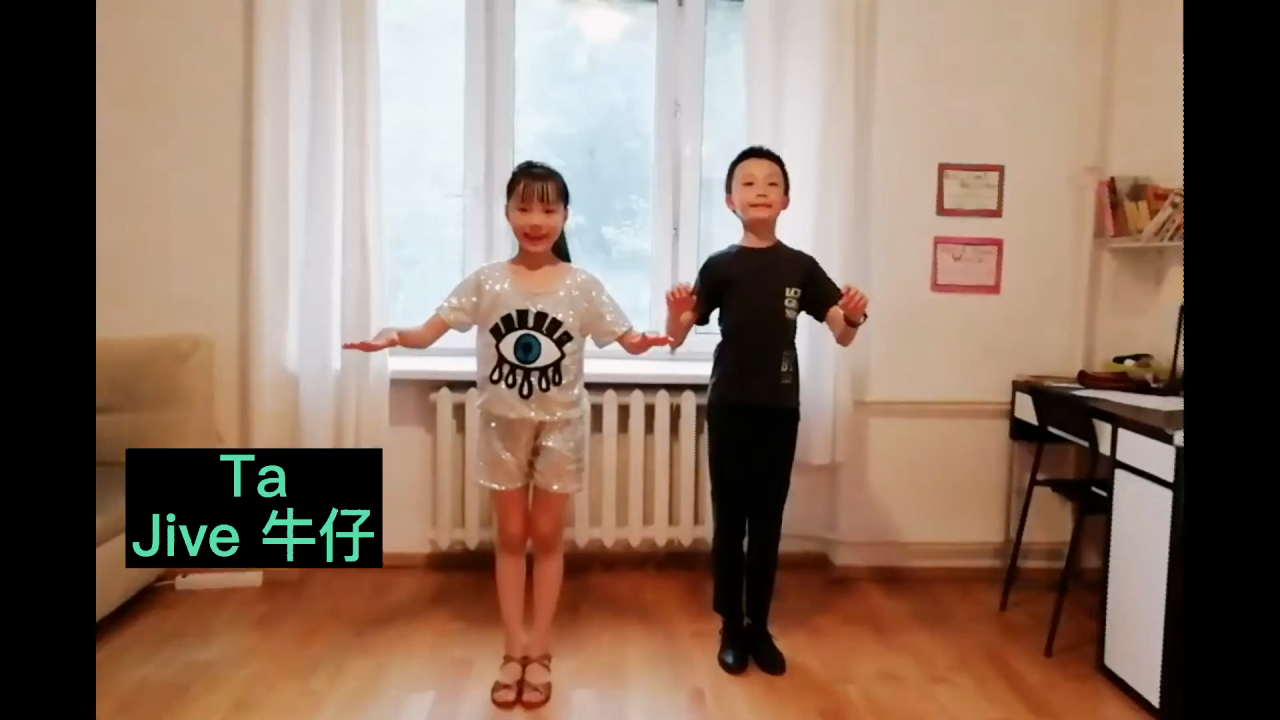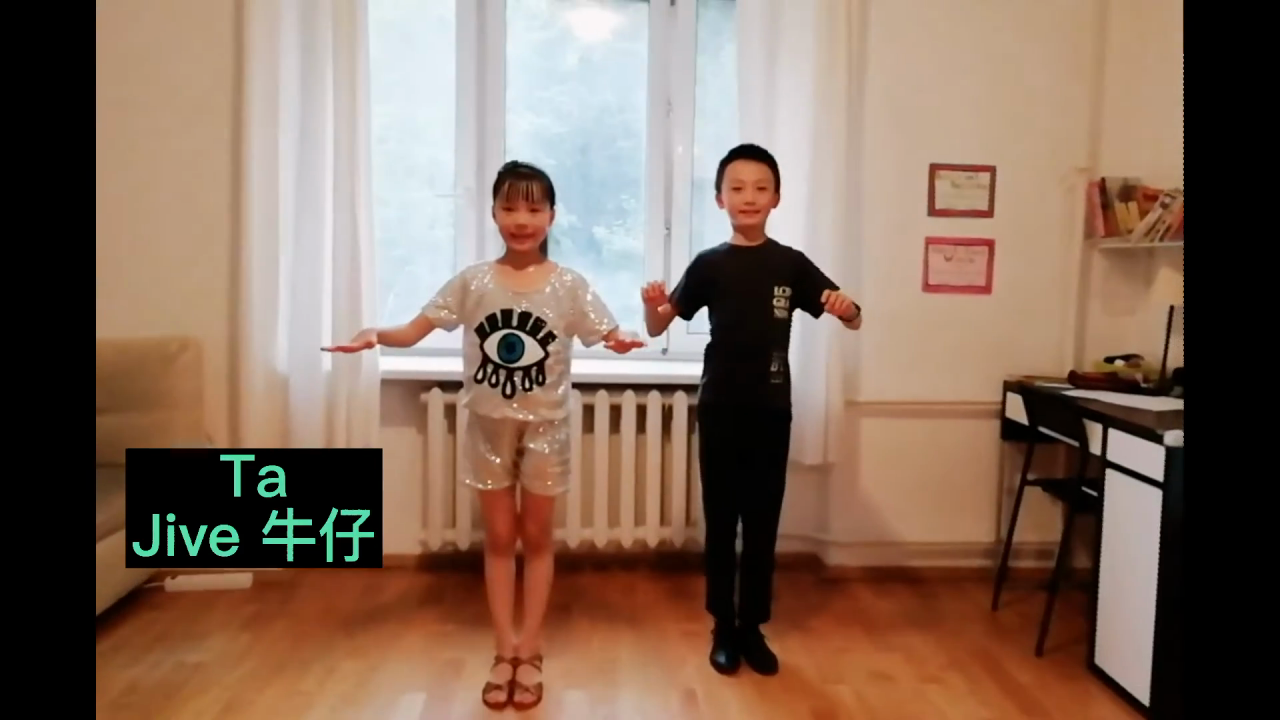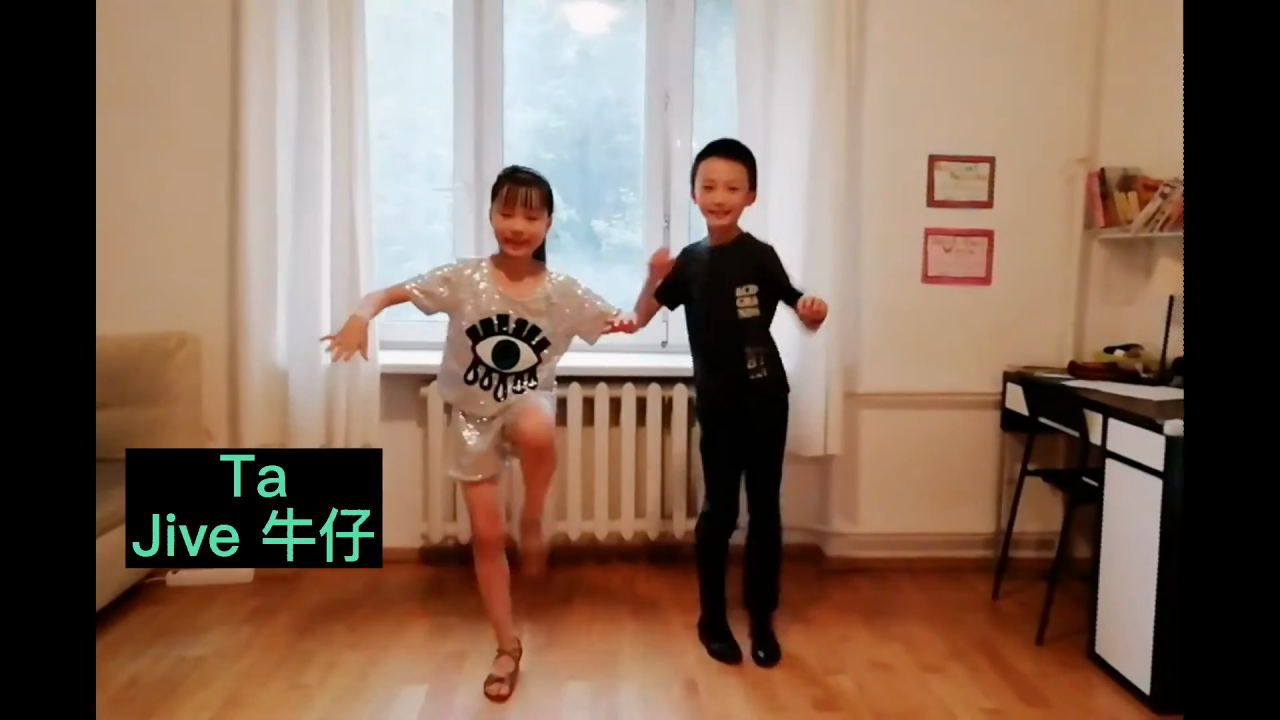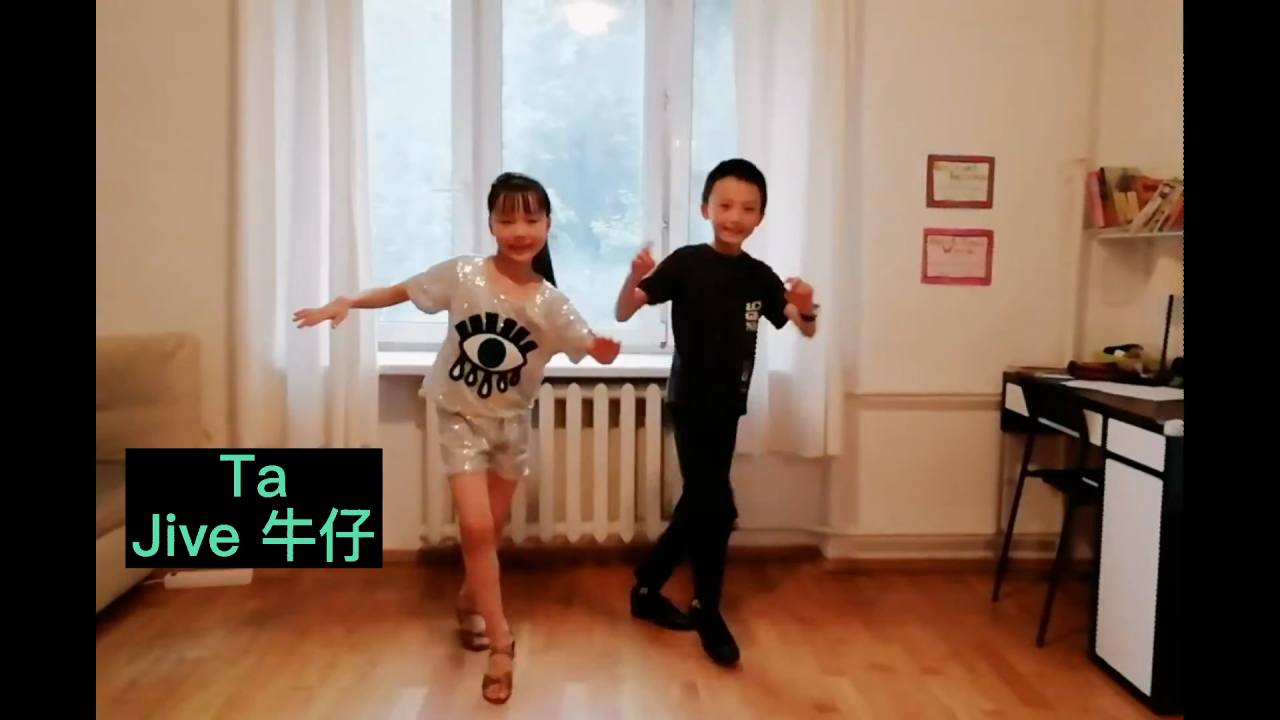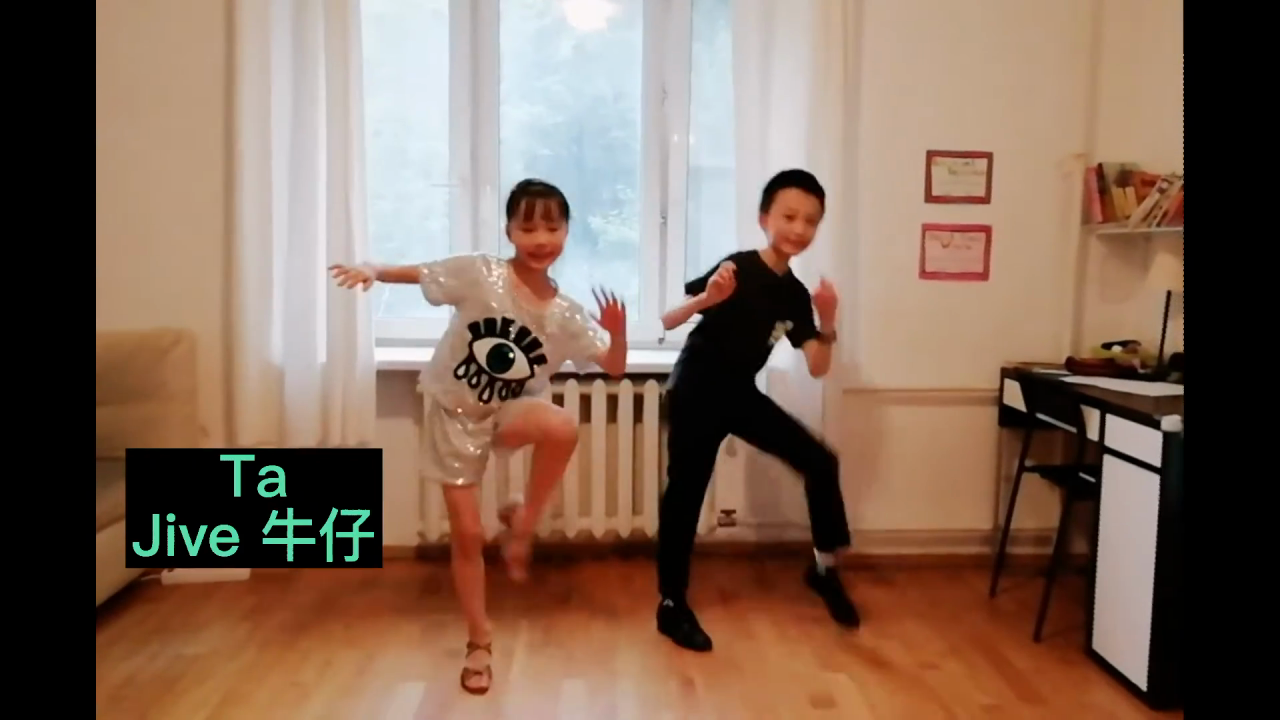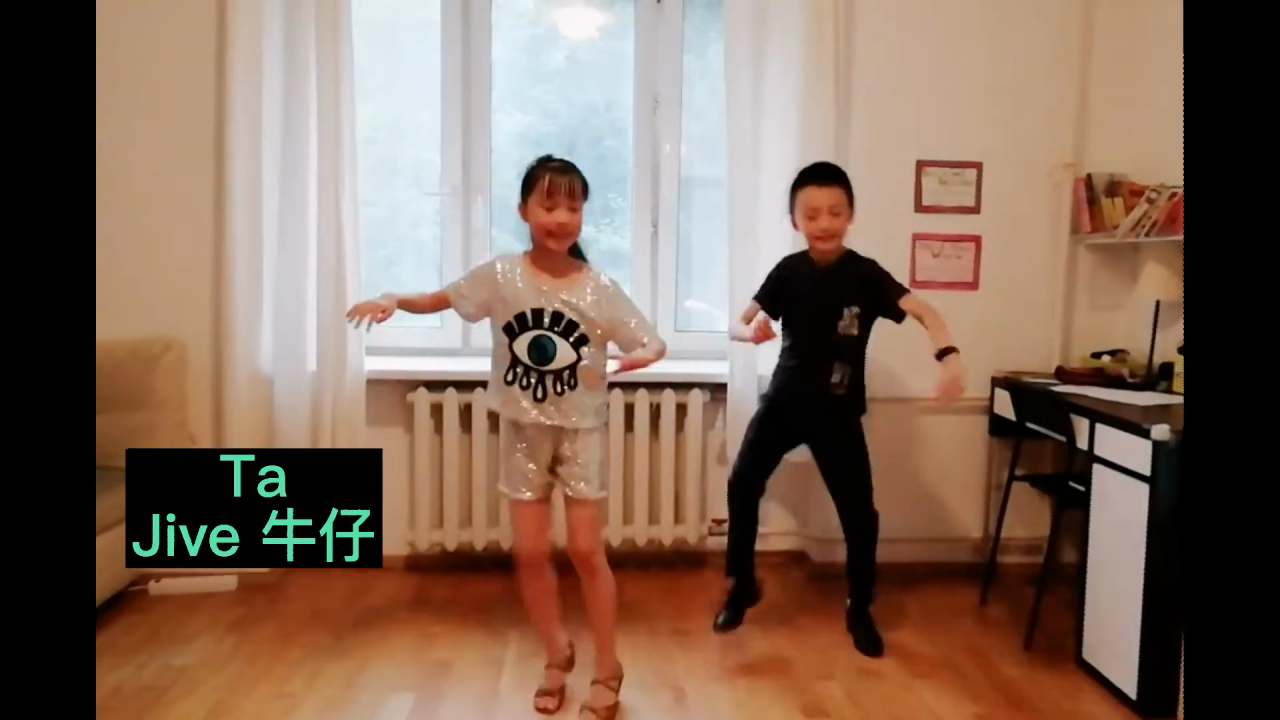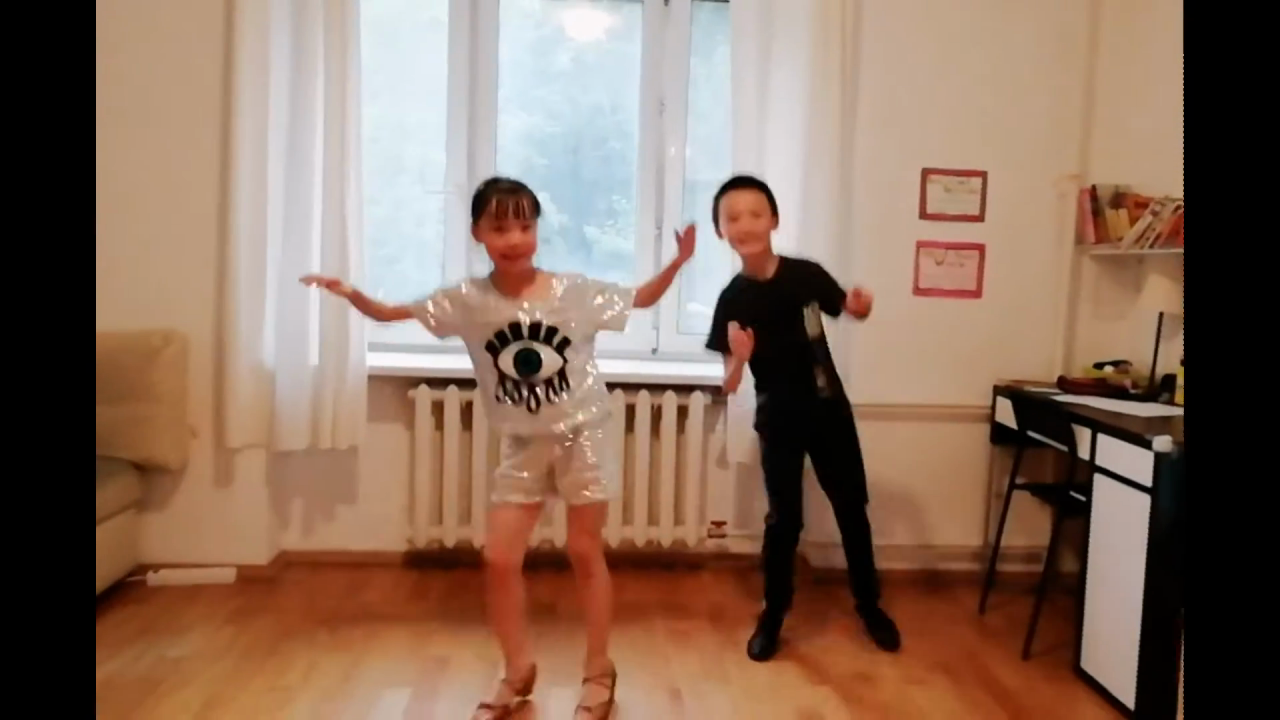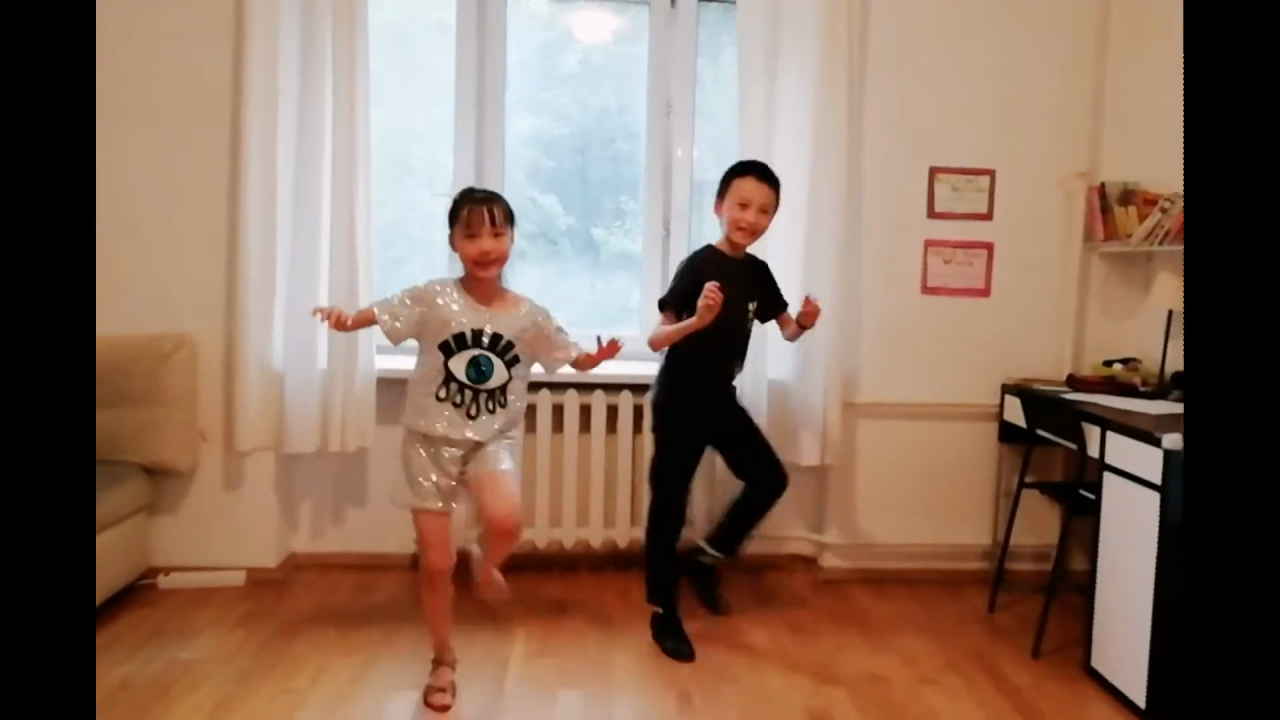
dt=0.5s
person 1, frame 1
left shoulder: (582, 286)
right shoulder: (485, 282)
left elbow: (628, 339)
right elbow: (428, 332)
left wrist: (646, 341)
right wrist: (394, 335)
left hip: (559, 425)
right hip: (503, 424)
left knee: (547, 536)
right knee: (511, 536)
left ankle: (539, 652)
right ankle: (514, 650)
person 1, frame 2
left shoulder: (568, 285)
right shoulder: (472, 282)
left elbow: (612, 336)
right elbow: (413, 331)
left wrist: (624, 343)
right wrist: (375, 334)
left hip: (545, 425)
right hip: (489, 425)
left knee: (536, 537)
right knee: (499, 538)
left ankle: (530, 652)
right ankle: (504, 652)
person 1, frame 3
left shoulder: (562, 291)
right shoulder: (462, 277)
left elbow: (617, 319)
right elbow: (388, 293)
left wrist: (628, 323)
right wrist: (361, 318)
left hip: (525, 402)
right hip: (472, 416)
left knee: (540, 434)
right knee: (486, 533)
left ankle: (532, 524)
right ankle: (507, 645)
person 1, frame 4
left shoulder: (551, 303)
right shoulder: (460, 274)
left elbow: (596, 351)
right elbow: (400, 292)
left wrist: (606, 349)
right wrist: (346, 302)
left hip: (511, 422)
right hip: (460, 419)
left knee: (491, 529)
right knee: (476, 529)
left ankle: (470, 604)
right ankle: (500, 642)
person 1, frame 5
left shoulder: (566, 313)
right shoulder: (477, 273)
left elbow: (614, 367)
right elbow: (414, 273)
left wrist: (618, 333)
right wrist: (370, 271)
left hip: (510, 412)
right hip: (455, 415)
left knee: (562, 429)
right knee: (467, 535)
left ankle: (522, 522)
right ankle: (479, 643)
person 1, frame 6
left shoulder: (600, 289)
right shoulder: (500, 275)
left elbow: (654, 344)
right elbow: (438, 299)
left wrist: (636, 359)
right wrist: (392, 301)
left hip: (580, 429)
right hip: (523, 429)
left knee: (586, 551)
right knee: (530, 552)
left ankle: (607, 670)
right ankle: (556, 657)
person 1, frame 7
left shoulder: (573, 289)
right shoulder: (467, 298)
left elbow: (638, 300)
right elbow: (394, 313)
left wrist: (673, 269)
right wrist: (350, 293)
left hip: (580, 431)
right hip: (521, 438)
left knee: (586, 557)
right knee: (500, 560)
left ankle: (599, 674)
right ankle: (518, 673)
person 1, frame 8
left shoulder: (531, 316)
right shoulder: (431, 298)
left elbow: (575, 361)
right elbow: (363, 319)
left wrist: (598, 357)
right wrist: (340, 317)
left hip: (491, 440)
right hip: (431, 440)
left knee: (506, 519)
right knee: (436, 563)
left ankle: (484, 564)
right ankle: (443, 660)
person 2, frame 1
left shoulder: (800, 266)
right shoulder: (720, 266)
left elbow: (842, 335)
right elbow: (677, 338)
left wrist: (854, 314)
right wrist: (676, 312)
left hip: (780, 409)
right hip: (730, 407)
left knee: (768, 521)
right knee: (730, 520)
left ankle: (758, 627)
right ankle: (731, 629)
person 2, frame 2
left shoulder: (792, 263)
right shoulder: (710, 263)
left elbow: (852, 321)
right elbow: (657, 328)
left wrist: (846, 306)
right wrist: (652, 306)
left hip: (772, 409)
right hip: (720, 407)
left knee: (763, 521)
right knee: (721, 520)
left ankle: (751, 627)
right ankle: (723, 629)
person 2, frame 3
left shoulder: (761, 257)
right shoulder: (686, 257)
left elbow: (796, 314)
right elbow: (640, 320)
left wrist: (814, 313)
right wrist: (655, 282)
left hip: (765, 397)
right hip: (716, 401)
left knee: (764, 508)
right knee: (719, 509)
left ankle: (762, 619)
right ankle: (712, 620)
person 2, frame 4
left shoulder: (760, 276)
right shoulder: (686, 262)
left elbow: (805, 329)
right elbow: (622, 313)
left wrist: (805, 307)
right wrist: (635, 278)
left hip: (728, 408)
right hip: (690, 406)
left knee: (700, 507)
right knee: (718, 509)
left ankle: (646, 588)
right ankle: (707, 612)
person 2, frame 5
left shoulder: (796, 295)
right shoulder: (737, 269)
left elbow: (822, 359)
right elbow: (669, 319)
left wrist: (826, 325)
right wrist: (705, 300)
left hip: (742, 395)
right hip: (695, 393)
left knee: (819, 463)
right knee: (683, 497)
left ankle: (825, 566)
right ankle: (673, 605)
person 2, frame 6
left shoulder: (866, 273)
right shoulder: (788, 271)
left elbow: (923, 312)
right elbow: (740, 324)
left wrist: (949, 356)
right wrist: (752, 331)
left hip: (839, 408)
right hip: (786, 398)
left knee: (859, 512)
right knee: (743, 483)
left ankle: (859, 608)
right ankle: (741, 585)
person 2, frame 7
left shoulder: (807, 274)
right shoulder: (733, 301)
left elbow: (859, 308)
right elbow: (728, 384)
left wrist: (858, 306)
right wrist: (738, 360)
left hip: (829, 413)
right hip: (778, 421)
left knee: (852, 511)
right knee: (784, 519)
left ankle: (870, 602)
right ankle: (772, 614)
person 2, frame 8
left shoulder: (758, 273)
right shoulder: (699, 266)
left elbow: (787, 329)
right elbow: (656, 339)
left wrist: (804, 322)
right wrist: (698, 319)
left hip: (719, 396)
right hip: (678, 400)
left knee: (769, 477)
right knee: (668, 504)
left ankle: (705, 559)
right ankle: (663, 613)
